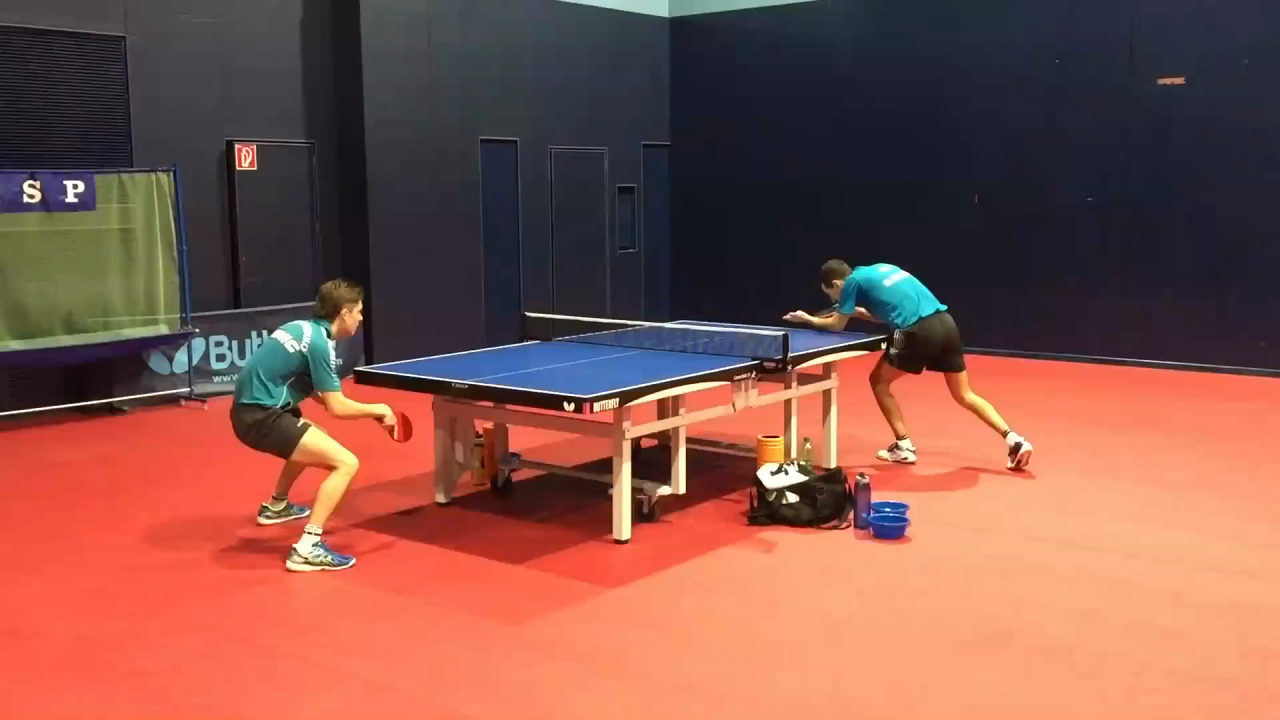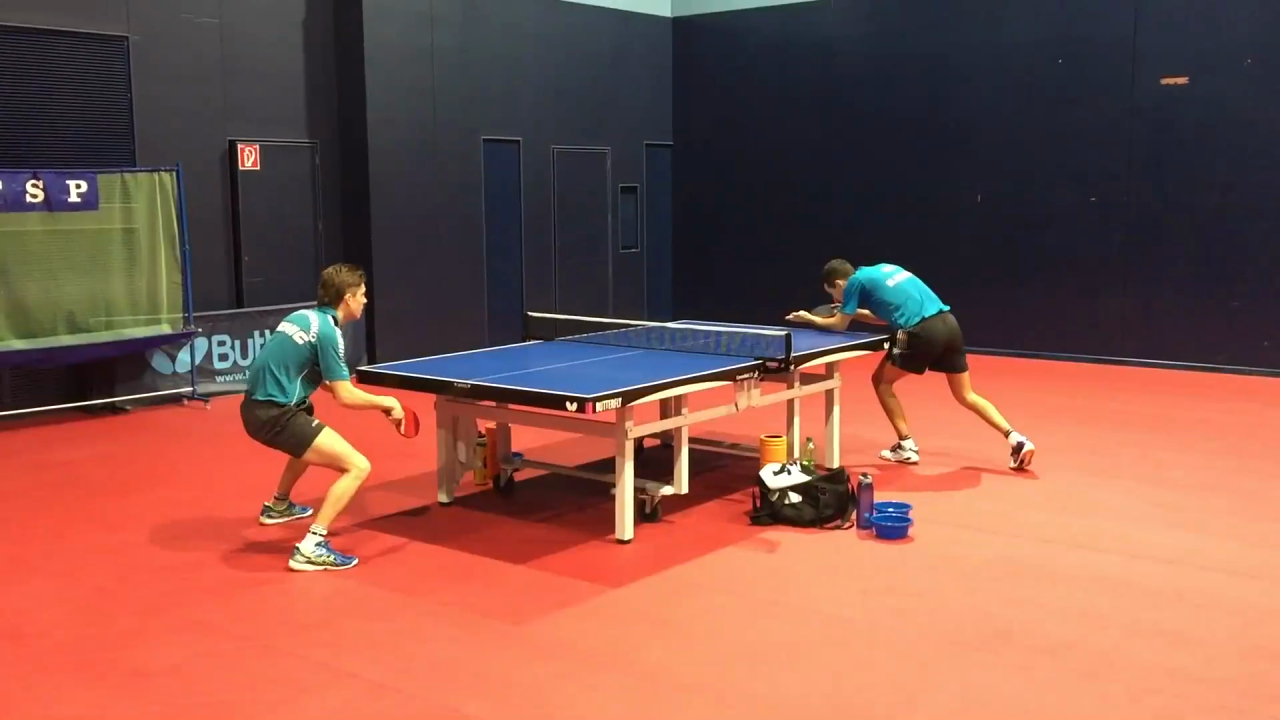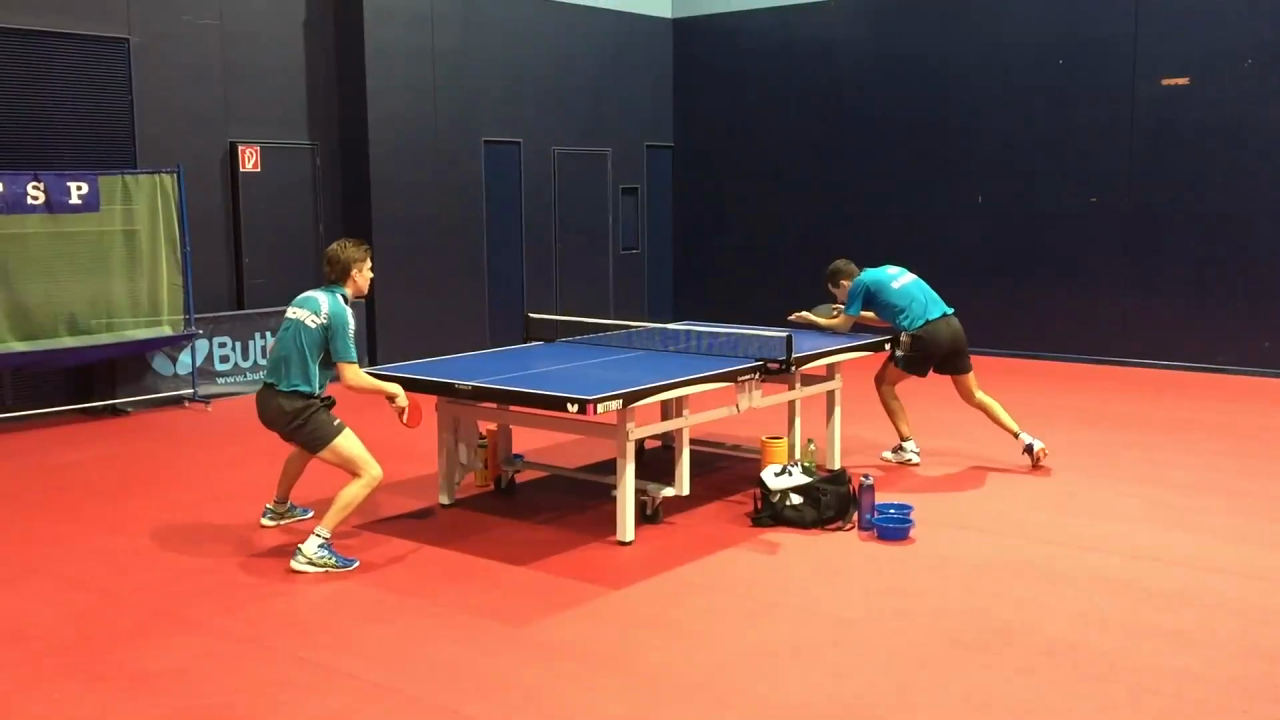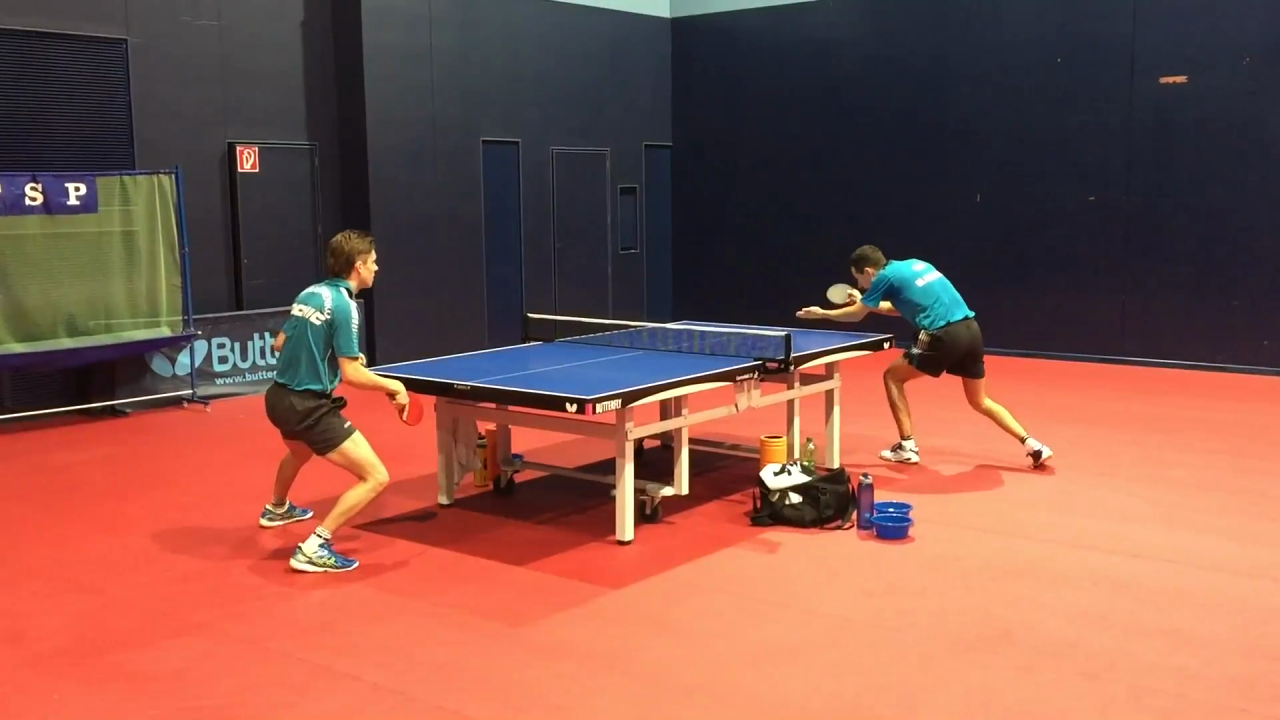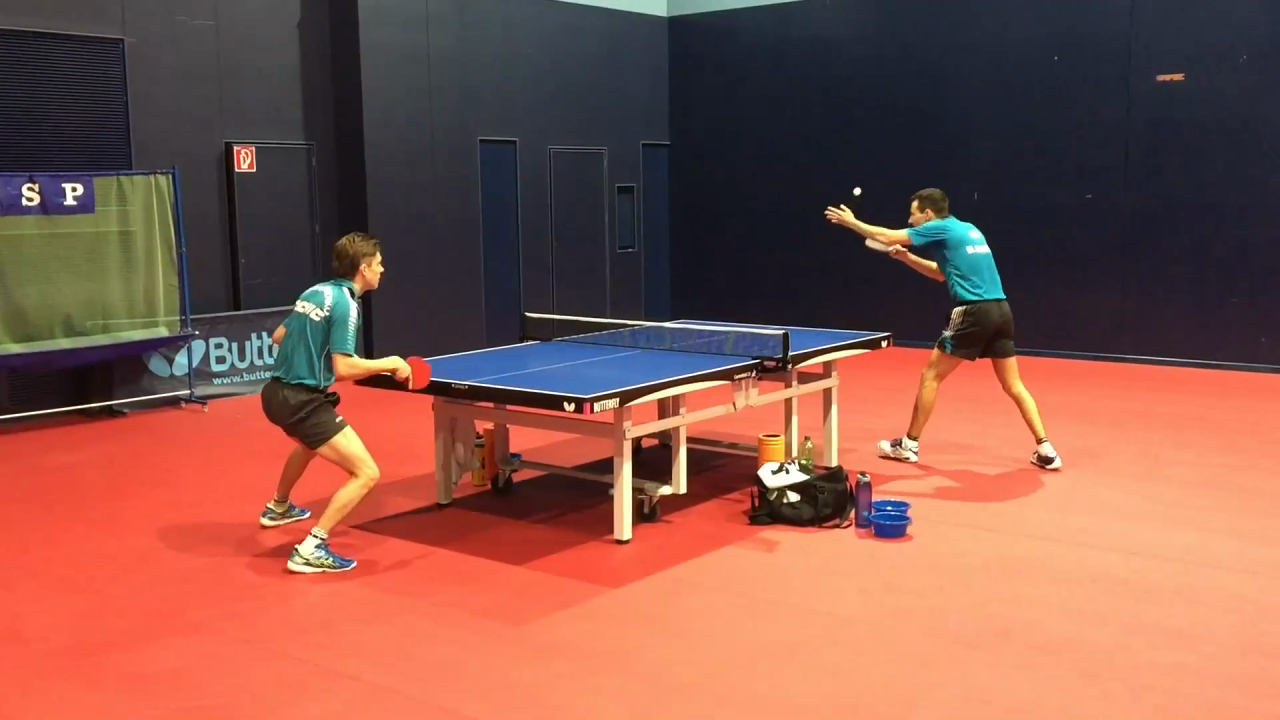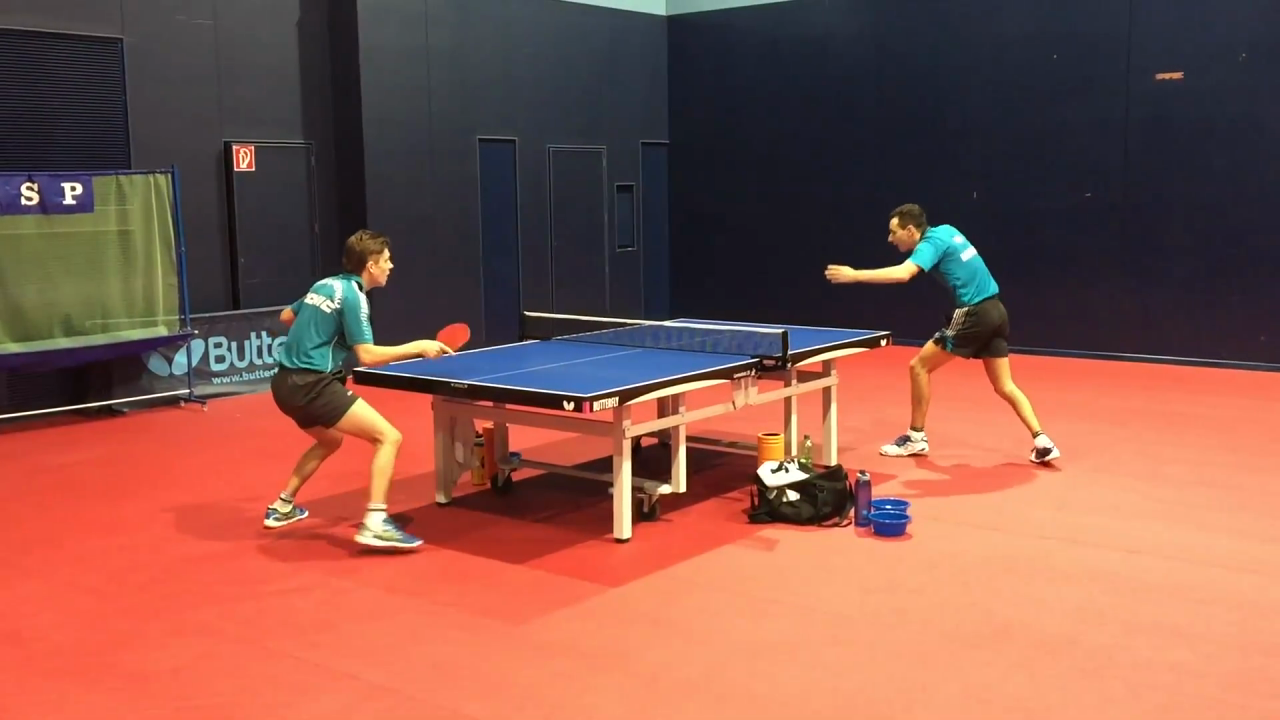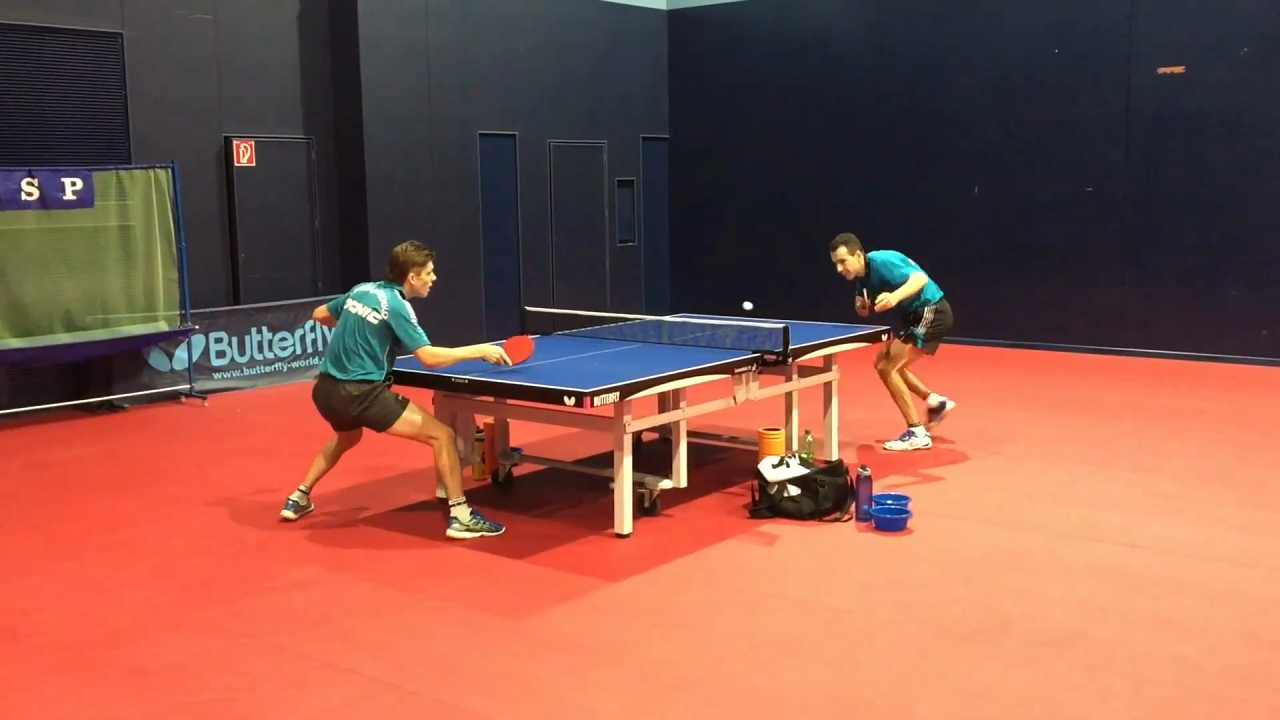
dt=0.4s
person 1, frame 1
left shoulder: (300, 326)
right shoulder: (320, 343)
right elbow: (337, 408)
left wrist: (318, 394)
right wrist: (378, 410)
left hip: (249, 410)
right hip: (260, 418)
left knee: (310, 440)
right knee: (346, 463)
left ankle: (276, 505)
right ankle: (308, 547)
person 1, frame 2
left shoulder: (302, 316)
right shoulder: (327, 331)
right elbow: (345, 396)
left wrist: (324, 381)
right wrist: (387, 402)
left hip: (256, 407)
right hip: (274, 415)
left knee: (310, 441)
right knee: (358, 467)
left ankle: (278, 506)
right ankle: (311, 547)
person 1, frame 3
left shoulder: (304, 298)
right shoulder: (338, 311)
right elbow: (351, 379)
right wrist: (392, 389)
left hip: (270, 398)
right hip: (297, 406)
left knee: (306, 447)
right knee: (369, 473)
left ankle: (278, 508)
right ankle: (314, 548)
person 1, frame 4
left shoulder: (309, 293)
right shoulder: (343, 306)
left elbow: (280, 344)
right elbow: (352, 374)
right wrist: (394, 386)
left hip: (279, 397)
right hip: (309, 407)
left knee: (300, 451)
right knee: (376, 478)
left ankle: (277, 509)
right ankle: (314, 548)
person 1, frame 5
left shoulder: (314, 292)
right shoulder: (344, 303)
left elbow: (279, 336)
right elbow: (344, 369)
right wrist: (390, 364)
left hip: (276, 392)
right hip: (303, 400)
left knee: (309, 445)
right knee: (366, 473)
left ankle: (278, 507)
right ankle: (311, 549)
person 1, frame 6
left shoulder: (324, 285)
right shoulder: (352, 296)
left elbow: (286, 317)
right elbow: (367, 356)
right wrist: (418, 347)
left hip: (285, 382)
right hip: (311, 385)
left knee: (330, 441)
right knee: (388, 437)
left ankle: (282, 505)
right ankle: (375, 521)
person 1, frame 7
left shoulder: (362, 290)
right shoulder: (397, 306)
left elbow: (320, 314)
right elbow: (430, 357)
right wrist: (481, 350)
left hip: (326, 391)
right hip: (362, 394)
left knee: (347, 438)
right knee: (442, 435)
left ankle: (299, 499)
right ankle: (461, 515)
person 2, frame 1
left shoulder: (853, 280)
right shoulder: (881, 269)
left elbow: (836, 325)
left wrist: (808, 318)
right wrist: (853, 310)
left hip: (919, 332)
right hip: (945, 323)
left knee: (879, 381)
right knee: (964, 395)
left ankle: (903, 446)
right ankle: (1013, 440)
person 2, frame 2
left shoulder: (857, 281)
right shoulder: (884, 270)
left elbow: (839, 325)
left wrist: (810, 318)
right wrist: (853, 311)
left hip: (922, 332)
right hip: (948, 324)
left knee: (881, 381)
right knee: (966, 396)
left ankle: (906, 446)
right ankle: (1016, 439)
person 2, frame 3
left shoulder: (861, 283)
right shoulder: (888, 271)
left elbow: (842, 326)
left wrist: (813, 319)
right wrist: (854, 313)
left hip: (926, 335)
right hip: (952, 326)
left knee: (884, 382)
right knee: (974, 396)
left ankle: (907, 447)
right ankle: (1026, 440)
person 2, frame 4
left shoulder: (887, 276)
right shoulder: (915, 265)
left elbow: (856, 315)
left wrist: (822, 314)
right wrist: (863, 301)
left hip: (943, 336)
right hip: (970, 330)
left knee: (892, 377)
right knee: (981, 402)
left ankle: (907, 446)
right ankle: (1032, 445)
person 2, frame 5
left shoulder: (941, 228)
right shoulder: (967, 229)
left elbow: (888, 236)
left wrist: (852, 222)
right wrist: (907, 258)
left hip: (974, 312)
right hip: (1000, 310)
left knee: (931, 376)
right knee: (1013, 386)
left ankle: (909, 445)
right ankle: (1045, 450)
person 2, frame 6
left shoulder: (931, 244)
right shoulder: (947, 231)
left elbow: (904, 272)
left wrist: (854, 275)
left hip: (972, 314)
right hip: (995, 311)
left knee: (919, 366)
right knee: (1004, 385)
left ankle: (916, 439)
right ankle: (1043, 445)
person 2, frame 7
left shoulder: (883, 262)
right shoulder: (861, 272)
left elbow: (919, 279)
right elbow: (863, 299)
left wrist: (894, 297)
right wrist: (864, 305)
left hip: (931, 313)
right hip: (915, 315)
left knee: (887, 367)
right knee: (882, 363)
left ankle: (917, 432)
right ankle: (935, 403)
